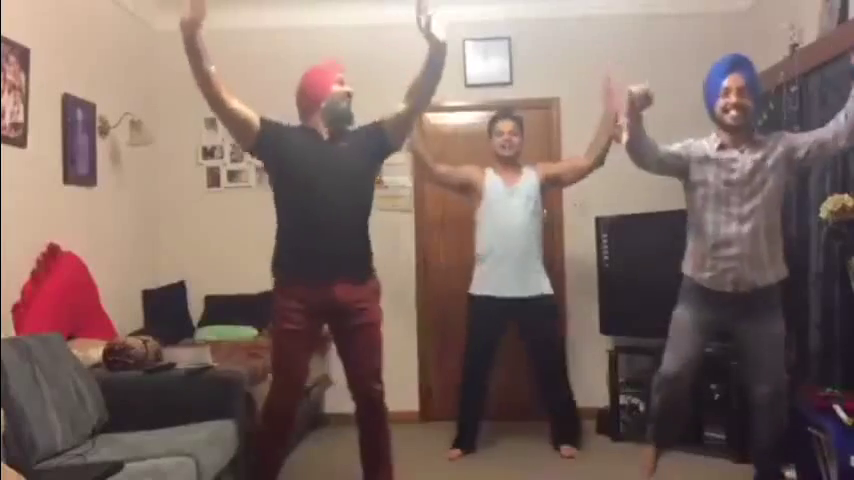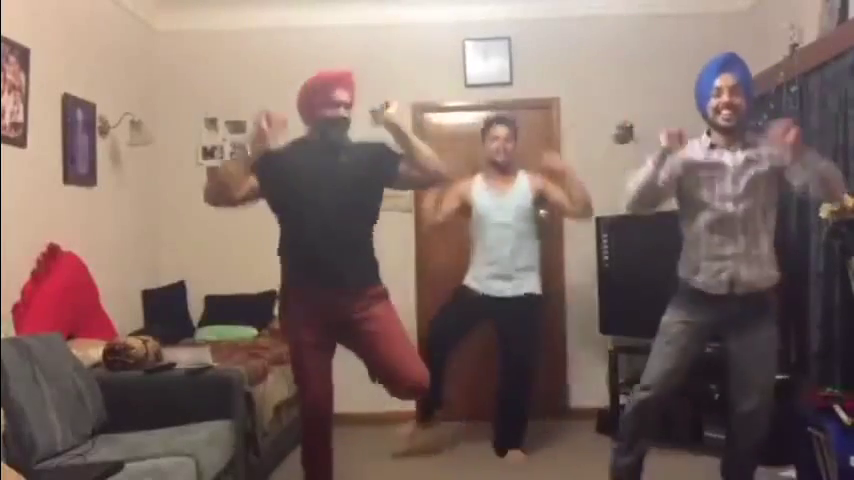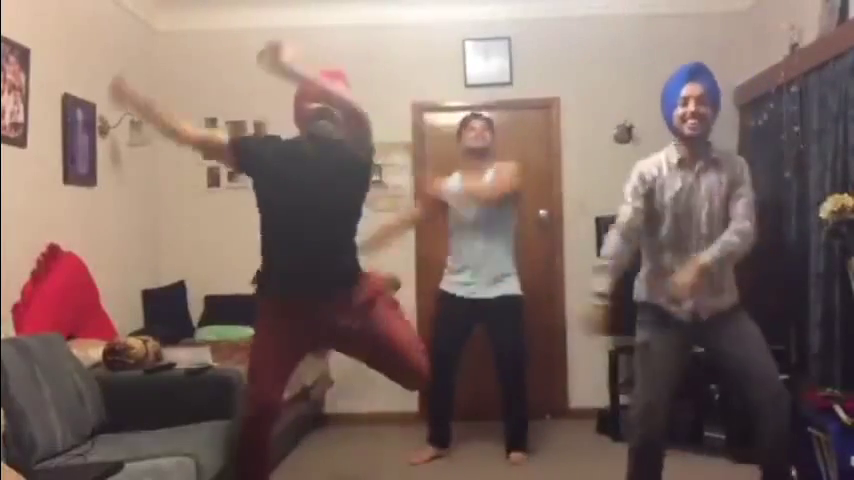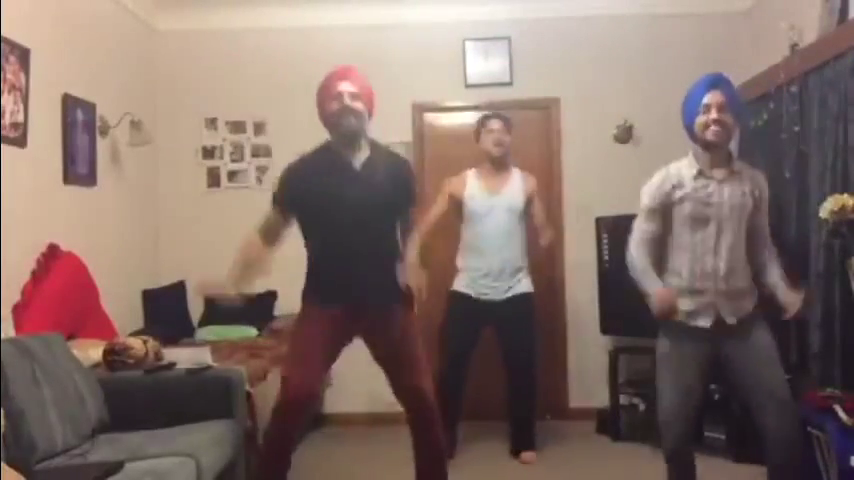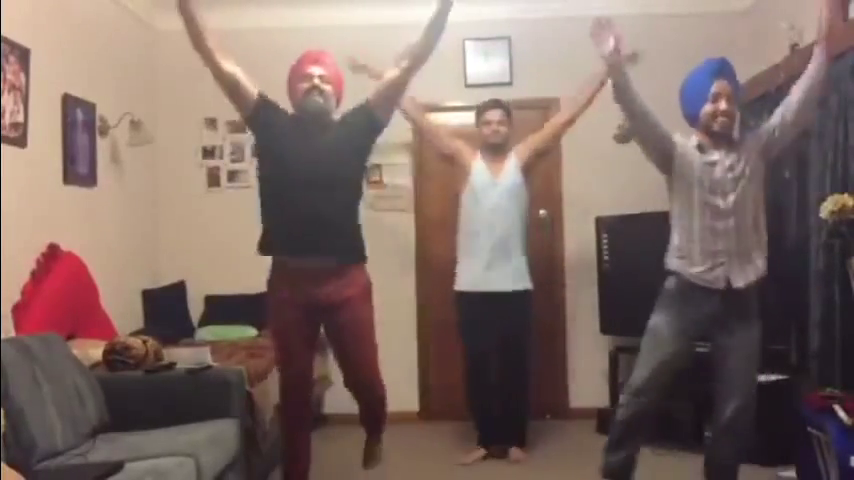
dt=1s
person 1, frame 1
left shoulder: (366, 143)
right shoulder: (282, 142)
left elbow: (414, 104)
right elbow: (222, 102)
left wrist: (436, 51)
right wrist: (192, 39)
left hip: (356, 289)
right hip: (296, 290)
left knee: (370, 395)
right knee: (284, 398)
person 1, frame 2
left shoulder: (371, 156)
right shoulder: (280, 162)
left elbow: (436, 174)
right elbow: (218, 193)
left wrist: (400, 130)
right wrist: (255, 151)
left hip: (363, 296)
right hip: (304, 301)
left knee: (414, 381)
right knee: (315, 410)
person 1, frame 3
left shoulder: (352, 155)
right shoulder: (269, 153)
left elbow: (357, 117)
right elbow: (195, 137)
left wrist: (289, 69)
right wrist: (141, 106)
left hip: (346, 301)
right hip: (284, 307)
left knee: (417, 373)
right knee: (260, 410)
person 1, frame 4
left shoulder: (396, 167)
right shoulder: (305, 173)
left elbow: (410, 230)
right elbow: (266, 237)
right wrist: (234, 283)
left hip: (388, 303)
right hip: (326, 304)
left knee: (422, 403)
right knee: (294, 400)
person 1, frame 5
left shoulder: (357, 127)
right shoulder: (270, 124)
left elbow: (408, 66)
right elbow: (218, 63)
left hip: (345, 278)
right hip: (288, 280)
left knee: (365, 380)
right knee: (294, 387)
left ankle: (374, 433)
person 2, frame 1
left shoulder: (782, 149)
right shoulder: (692, 154)
right elbow: (647, 157)
right wrist: (634, 119)
left hip: (760, 292)
right hip: (702, 288)
left knee: (770, 394)
right knee: (672, 376)
right ankle: (660, 437)
person 2, frame 2
left shoulder: (772, 153)
right shoulder: (683, 158)
left elbow: (833, 189)
right elbow: (634, 202)
left wrist: (800, 154)
right wrist: (660, 160)
left hip: (753, 300)
right hip: (696, 295)
left knee: (753, 409)
right knee: (652, 389)
person 2, frame 3
left shoulder: (734, 168)
right shoulder: (649, 171)
left elbow: (743, 231)
right elbow: (624, 232)
left wrist: (699, 266)
right wrist: (601, 292)
left hip: (722, 305)
right hip: (662, 309)
left knee: (772, 397)
right knee: (649, 412)
person 2, frame 4
left shoulder: (754, 182)
right shoulder: (667, 180)
left elbow: (761, 246)
right elbow: (642, 245)
left wrist: (782, 289)
right wrist: (655, 289)
left hip: (743, 317)
right hip: (683, 319)
left knee: (781, 410)
right knee: (675, 421)
person 2, frame 5
left shoulder: (756, 149)
right shoulder: (675, 153)
left elbow: (799, 108)
right elbow: (636, 114)
left wrist: (823, 42)
right wrist: (614, 65)
left hip: (738, 297)
right hip: (684, 291)
left knee: (736, 409)
right knee: (641, 390)
person 3, frame 1
left shoulder: (540, 175)
right shoulder: (476, 178)
left elbow: (591, 161)
right elbow: (432, 170)
left wrist: (610, 116)
right wrist: (414, 130)
left hip: (535, 292)
right hip: (487, 292)
left knee: (552, 367)
right knee: (474, 368)
left ankle: (565, 435)
right ankle: (464, 439)
person 3, frame 2
left shoulder: (533, 183)
right shoulder: (467, 187)
left elbow: (581, 209)
right elbow: (432, 219)
left wrist: (565, 172)
left hip: (522, 291)
right hip: (478, 286)
left knee: (518, 368)
right knee: (435, 341)
left ankle: (510, 441)
right ankle: (426, 421)
person 3, frame 3
left shoulder: (507, 172)
right shoulder: (446, 183)
left elbow: (491, 193)
right elbow: (411, 217)
left wrist: (448, 194)
right wrist: (368, 245)
left hip: (502, 291)
right hip: (456, 291)
left knee: (512, 367)
right knee: (440, 365)
left ankle: (517, 441)
right ankle: (438, 440)
person 3, frame 4
left shoulder: (526, 183)
right shoulder: (459, 184)
left elbow: (543, 230)
right elbow: (426, 225)
left wrist: (546, 242)
right wrist: (412, 264)
left hip: (515, 292)
right hip: (467, 291)
left knee: (522, 369)
right knee: (450, 368)
left ankle: (522, 442)
right ankle: (444, 440)
person 3, frame 5
left shoulder: (522, 156)
right shoulder: (464, 157)
left elbow: (565, 118)
right elbow: (420, 121)
left wrist: (599, 77)
right wrist: (384, 80)
left hip: (514, 284)
right hip: (471, 283)
left knee: (514, 365)
right knee: (477, 363)
left ankle: (513, 438)
right ankle: (486, 439)
